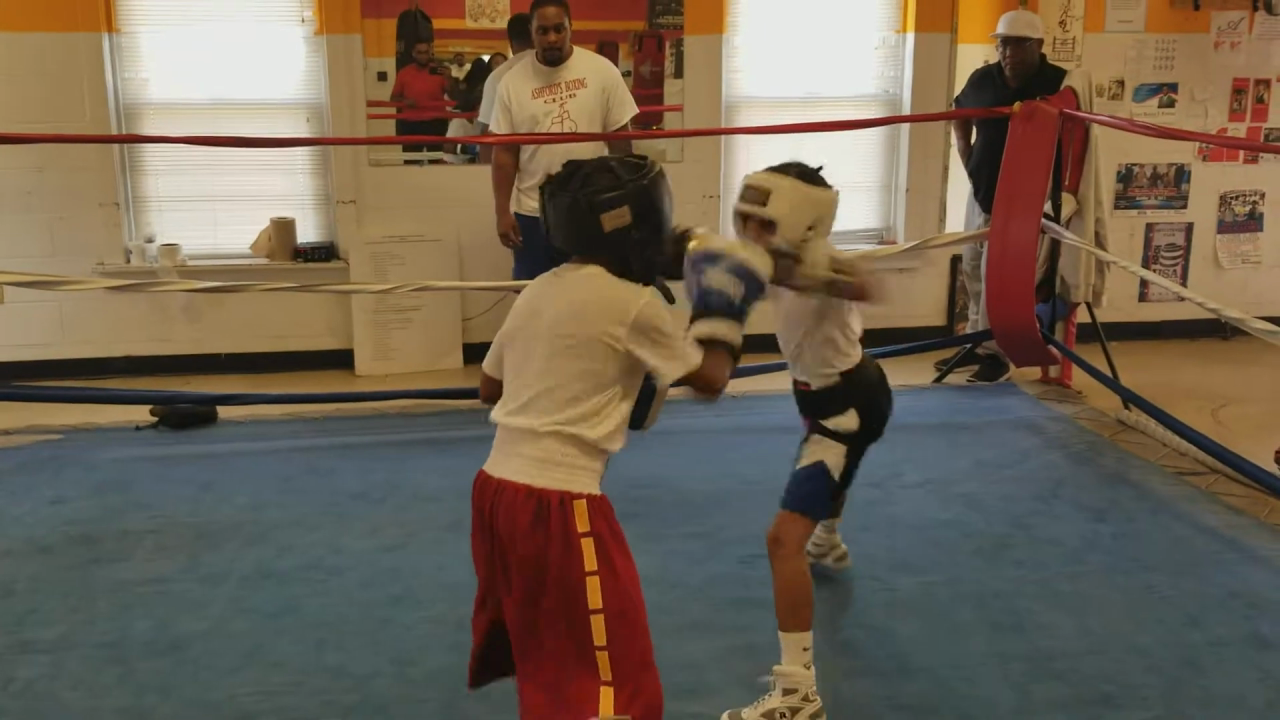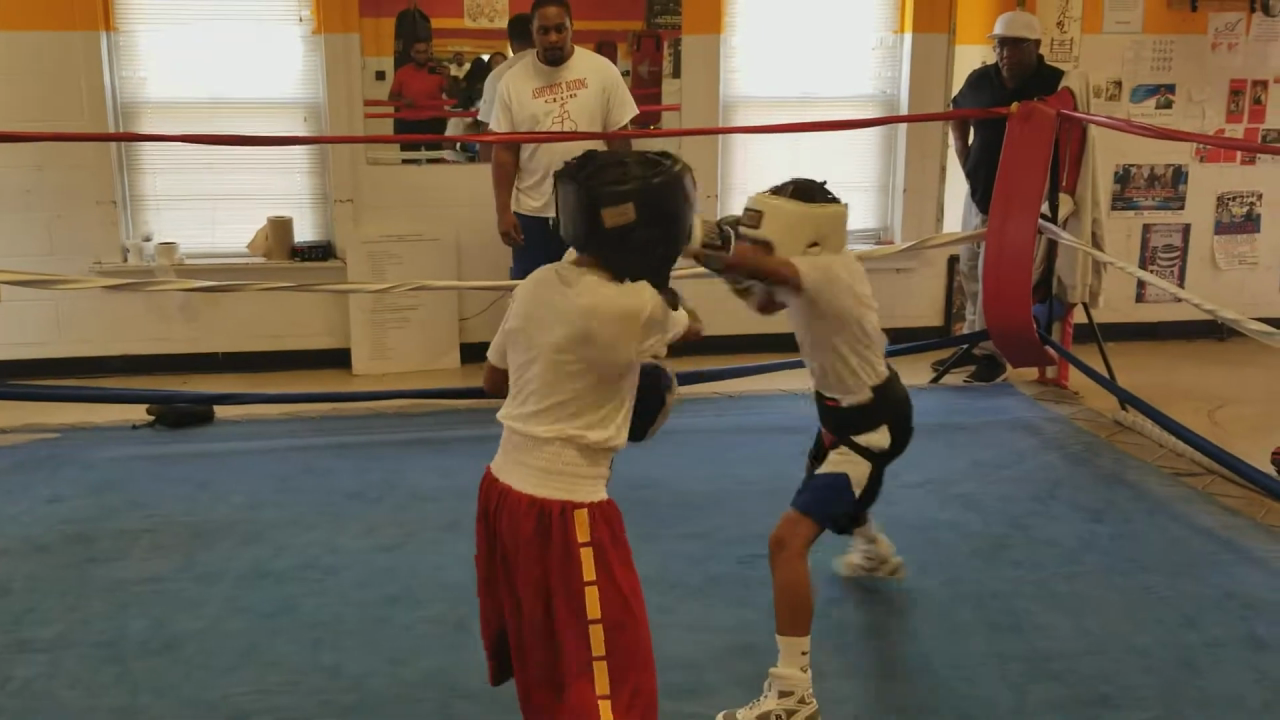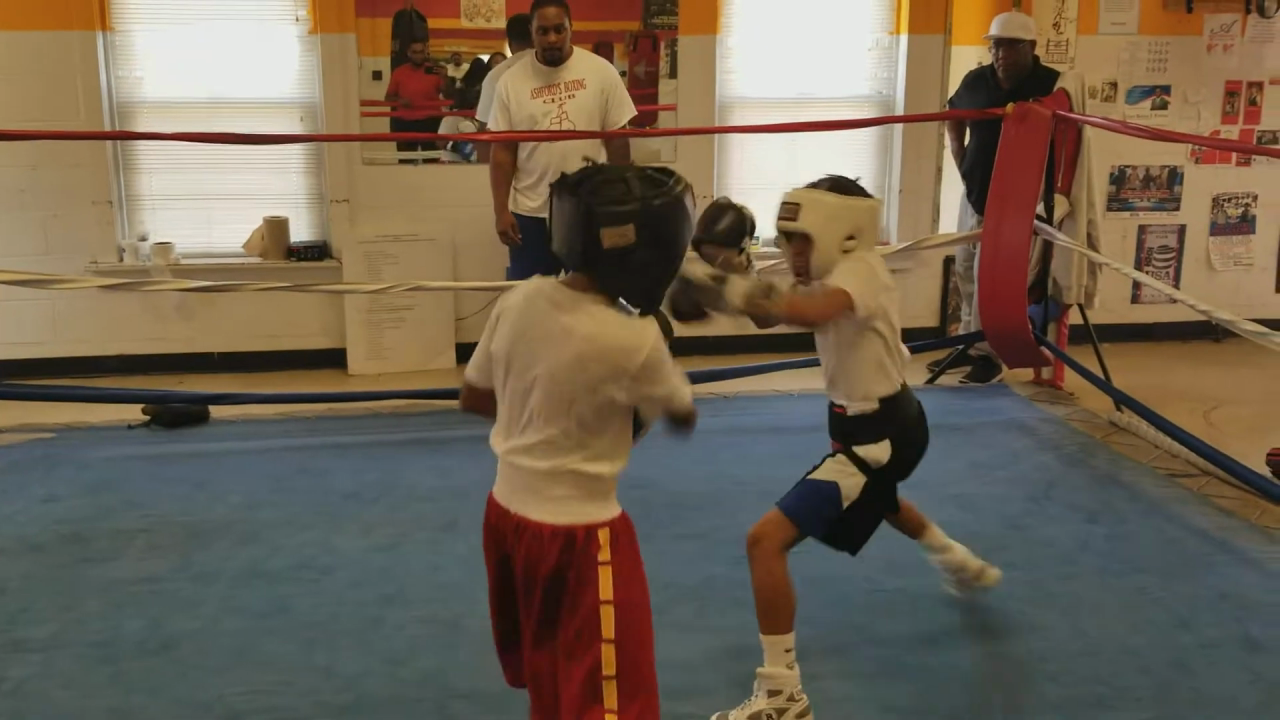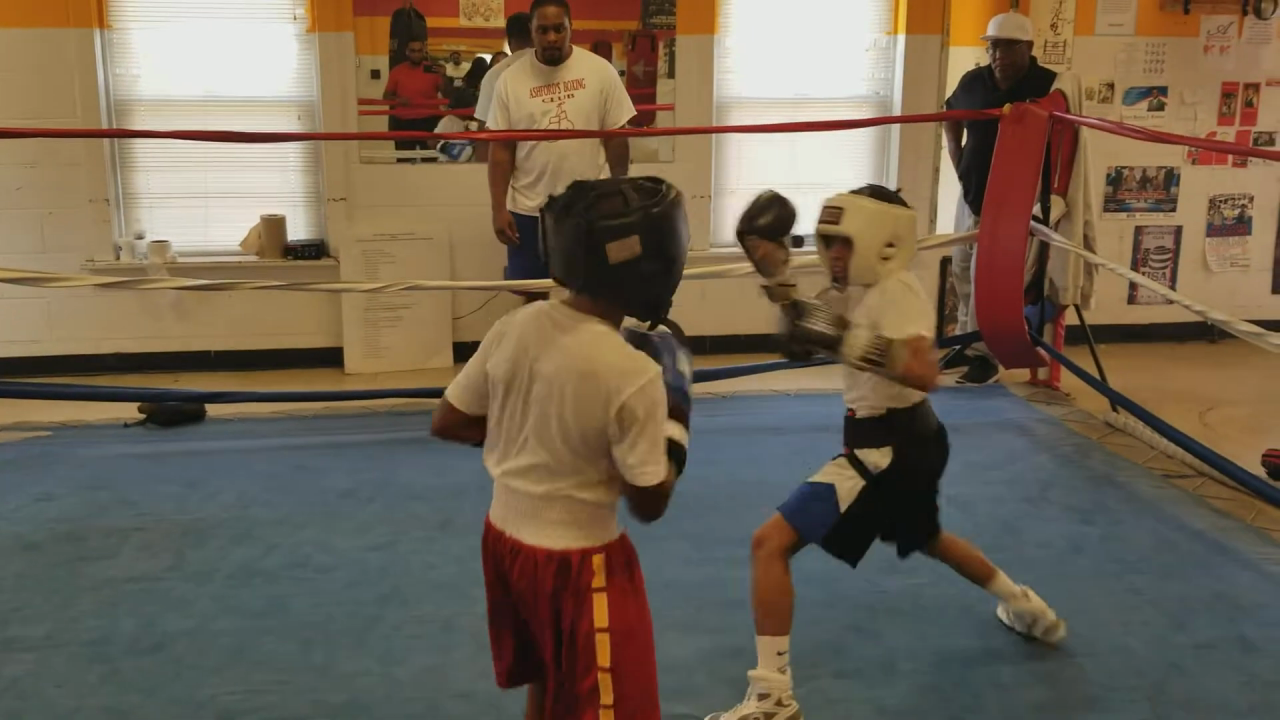
dt=0.1s
person 1, frame 1
left shoulder: (536, 293)
right shoulder: (633, 306)
left elbow: (489, 389)
right elbow: (707, 381)
right wrist: (726, 307)
left hip: (498, 486)
right hip: (557, 504)
left knee: (545, 650)
person 1, frame 2
left shoulder: (537, 284)
right shoulder: (631, 310)
right elbow: (680, 326)
left hip: (504, 489)
right hip: (566, 511)
left knee: (542, 651)
person 1, frame 3
left shoulder: (518, 304)
right shoulder: (632, 343)
left elbow: (477, 397)
right elbow: (681, 409)
left hip: (507, 517)
right hip: (582, 536)
left knee: (551, 667)
person 1, frame 4
left shoulder: (515, 327)
right shoulder: (635, 377)
left elbow: (448, 424)
right elbow: (649, 504)
right wrist: (672, 419)
left hip: (504, 535)
right hip: (580, 559)
left knee: (551, 675)
person 2, frame 1
left shoulder: (811, 256)
right shoulder: (790, 256)
left elbow: (863, 287)
left wrist: (785, 260)
left hip: (845, 410)
right hip: (830, 399)
left knee: (784, 539)
right knee: (818, 484)
right ankle: (827, 544)
person 2, frame 2
left shoulder: (824, 269)
right shoulder: (829, 266)
left elbow: (753, 263)
right elbow: (768, 302)
right wrist: (750, 285)
left hip: (871, 424)
right hip: (857, 411)
left knee: (788, 540)
right knee: (823, 485)
right ankle: (874, 552)
person 2, frame 3
left shoulder: (860, 270)
right shoulder: (853, 271)
left elbow: (803, 309)
right elbow: (787, 307)
left wrist: (720, 289)
right wrist: (731, 265)
left hip: (878, 436)
right hip: (888, 425)
left knee: (767, 543)
right knee: (874, 503)
right ankle: (960, 562)
person 2, frame 4
left shoulder: (897, 293)
right shoulder: (871, 290)
left elbow: (922, 374)
right elbow: (811, 323)
left wrist: (845, 342)
right wrist: (770, 265)
left hip: (883, 447)
right hip: (911, 437)
left knee: (769, 544)
right knee: (927, 537)
right ankle: (1025, 606)
person 3, frame 1
left shoulder: (1059, 83)
right shoulder: (981, 79)
right elbow: (960, 116)
right hip: (981, 194)
right knee: (973, 270)
left ankle: (994, 354)
right ankle: (976, 344)
person 3, frame 2
left shoulder: (1056, 84)
right shoulder: (979, 80)
right elbow: (957, 117)
right hip: (979, 195)
right knee: (970, 270)
left ankle: (992, 352)
right ankle: (973, 343)
person 3, frame 3
left shoulder: (1051, 85)
right shoulder: (975, 81)
right elbow: (953, 117)
left wrist: (1048, 189)
right hip: (975, 196)
right knee: (966, 271)
left ankle: (987, 352)
right ankle: (968, 343)
person 3, frame 4
left shoulder: (1049, 85)
right shoulder: (972, 81)
right elbow: (951, 117)
right hip: (972, 197)
right knee: (963, 271)
left ankle: (983, 353)
right ankle: (965, 344)
person 4, frame 1
left shoulder: (602, 70)
right shoulder: (513, 81)
left elbow: (620, 139)
right elbow: (505, 151)
right wrist: (502, 211)
right hip: (533, 212)
person 4, frame 2
left shoulder: (602, 71)
right shoulder: (513, 80)
left elbow: (619, 140)
right elbow: (505, 150)
right wrist: (503, 210)
right hip: (533, 212)
person 4, frame 3
left shoulder: (601, 72)
right shoulder: (512, 80)
left elbow: (618, 140)
right elbow: (502, 148)
right wrist: (500, 209)
right hip: (530, 212)
person 4, frame 4
left shoulder: (601, 72)
right shoulder: (510, 79)
left elbow: (617, 140)
right elbow: (501, 148)
right wrist: (499, 209)
right hip: (529, 211)
right knee: (534, 296)
